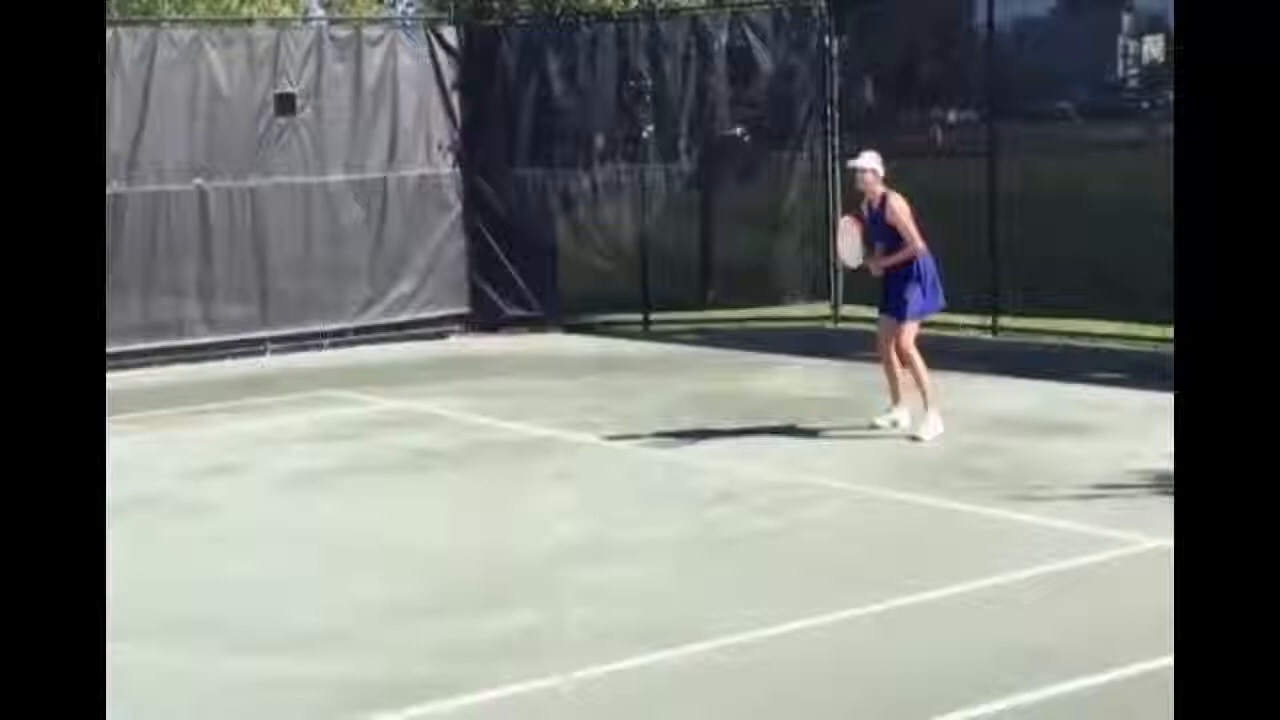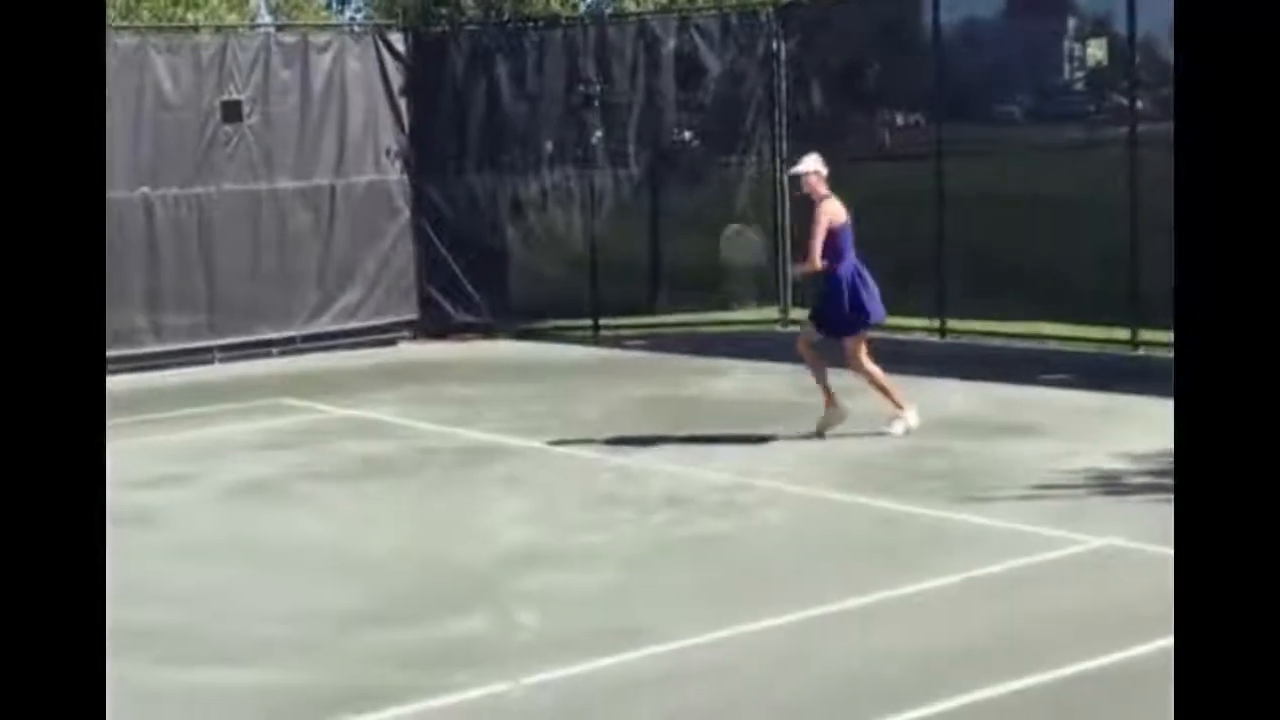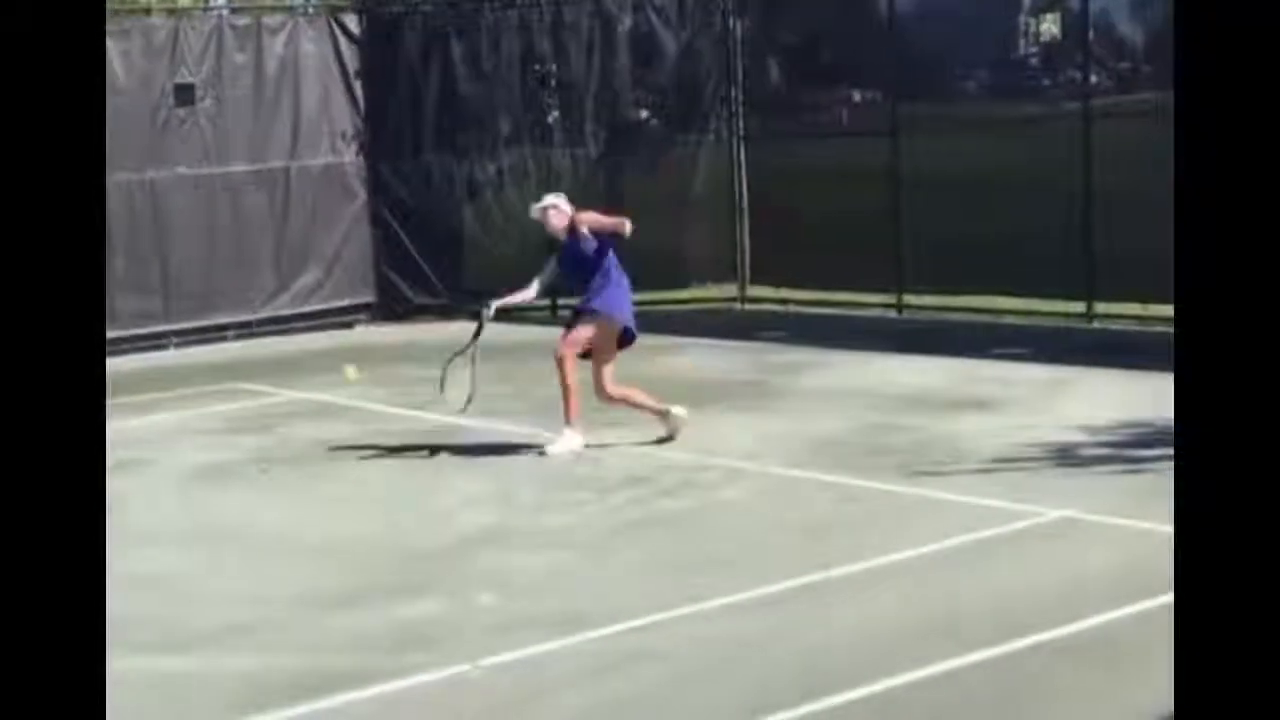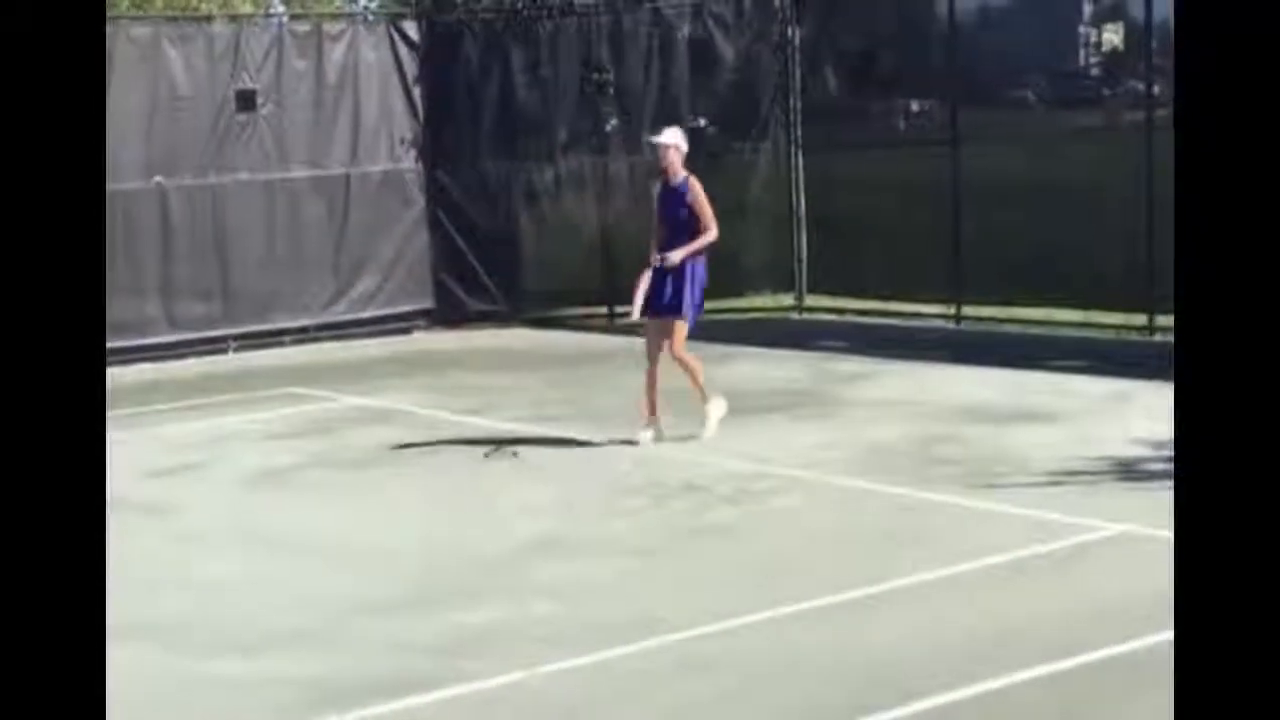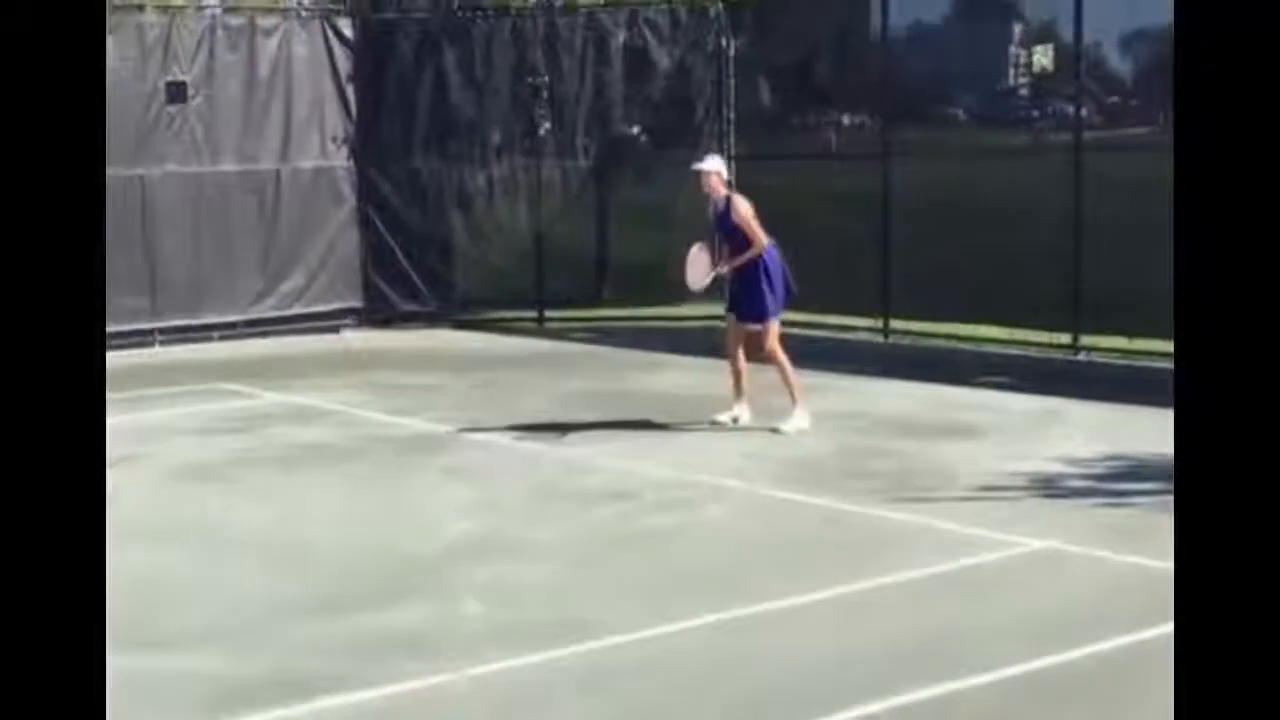
dt=1s
person 1, frame 1
left shoulder: (893, 204)
right shoulder: (866, 206)
left elbow: (917, 246)
left wrist: (884, 262)
right wrist: (874, 261)
left hip: (915, 275)
right hip: (894, 277)
left knee: (904, 344)
right knee: (884, 343)
left ankle: (932, 415)
right ankle: (899, 409)
person 1, frame 2
left shoulder: (825, 210)
right shoulder: (830, 205)
left elbow: (814, 263)
left wrist: (799, 268)
right wrist: (810, 265)
left hip: (846, 289)
right hip: (836, 289)
left knee: (858, 362)
right knee: (804, 342)
left ankle: (905, 412)
right ankle: (832, 406)
person 1, frame 3
left shoulder: (581, 222)
right shoulder: (560, 254)
left elbow: (620, 223)
right elbow: (534, 289)
left wrist: (624, 227)
right wrist: (500, 302)
left hip: (610, 295)
right hip: (593, 308)
left knee: (563, 351)
right knee: (606, 390)
left ankle: (571, 431)
right ankle: (666, 412)
person 1, frame 4
left shoulder: (693, 186)
right shoulder: (660, 186)
left elbow: (713, 232)
left wrist: (682, 253)
right wrist: (654, 252)
left hip: (687, 270)
right hip: (664, 270)
left knee: (676, 349)
right knee: (652, 349)
left ankle: (710, 401)
right ankle: (651, 423)
person 1, frame 5
left shoulder: (737, 204)
right shoulder: (713, 207)
left elbow: (761, 243)
left wrist: (732, 264)
right wrist: (725, 264)
left hip: (764, 272)
right hip: (743, 276)
left knee: (770, 346)
right knee: (733, 341)
left ankle: (799, 411)
right ankle: (740, 406)
